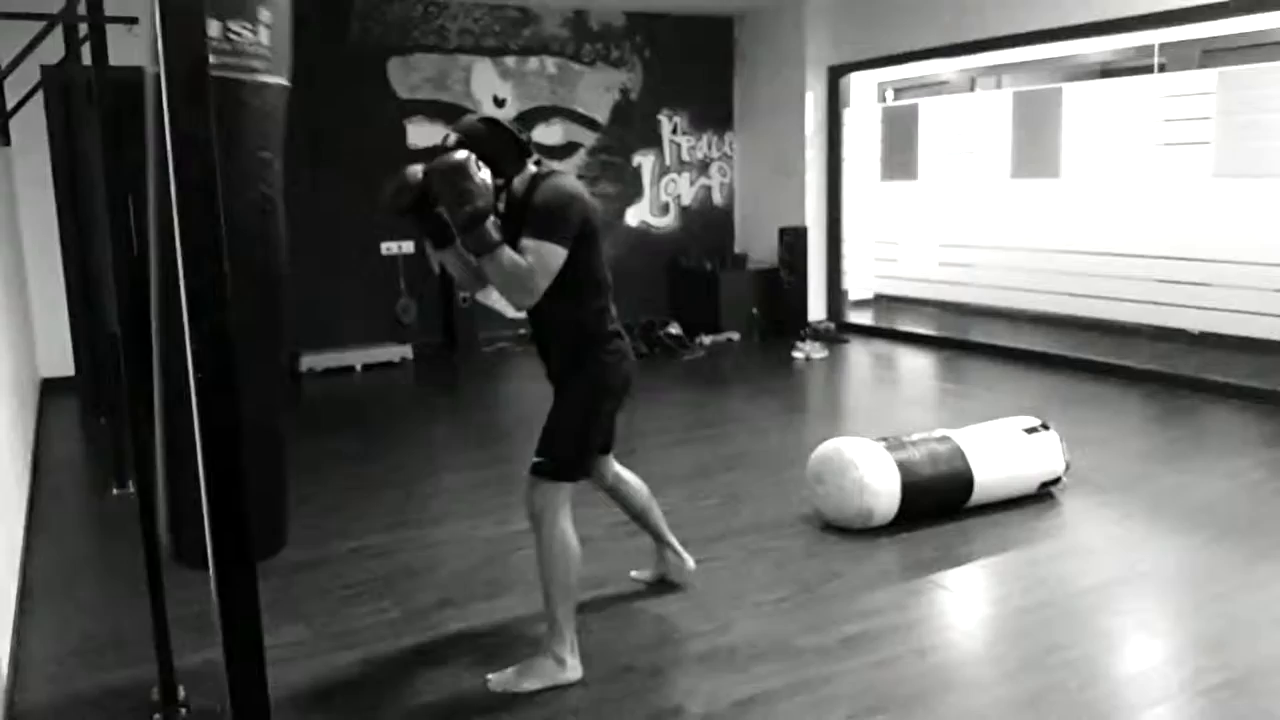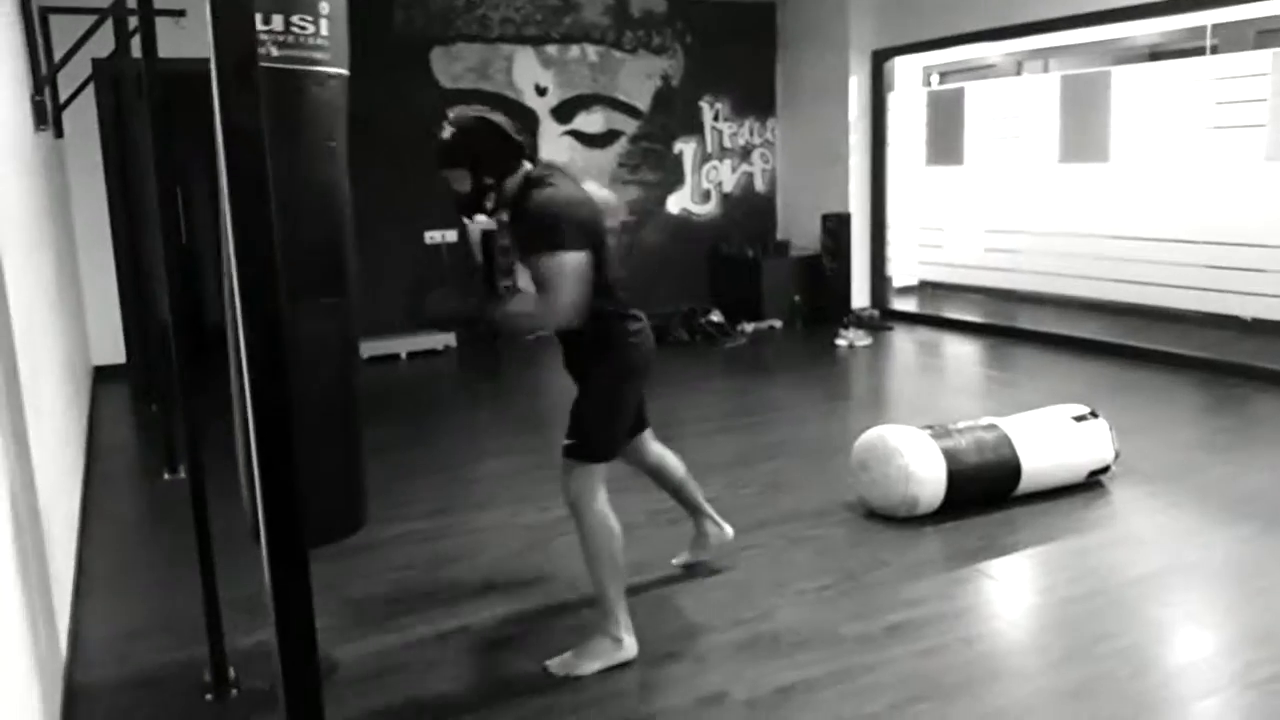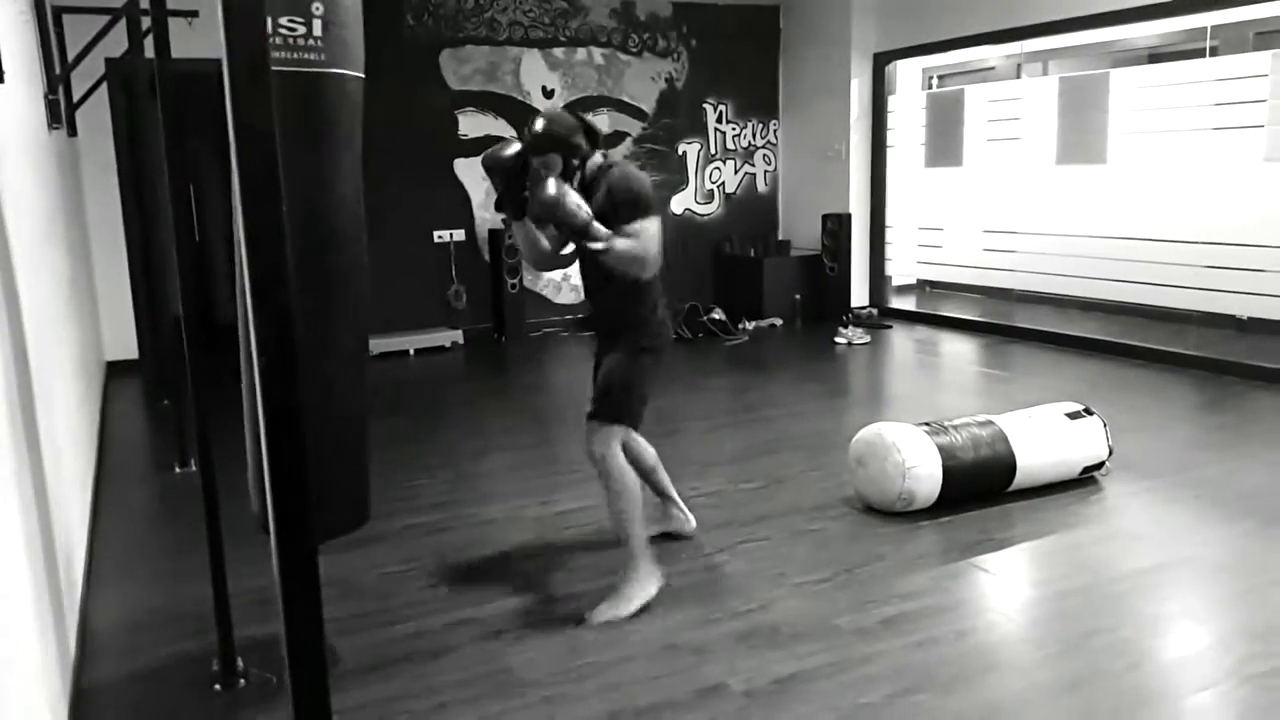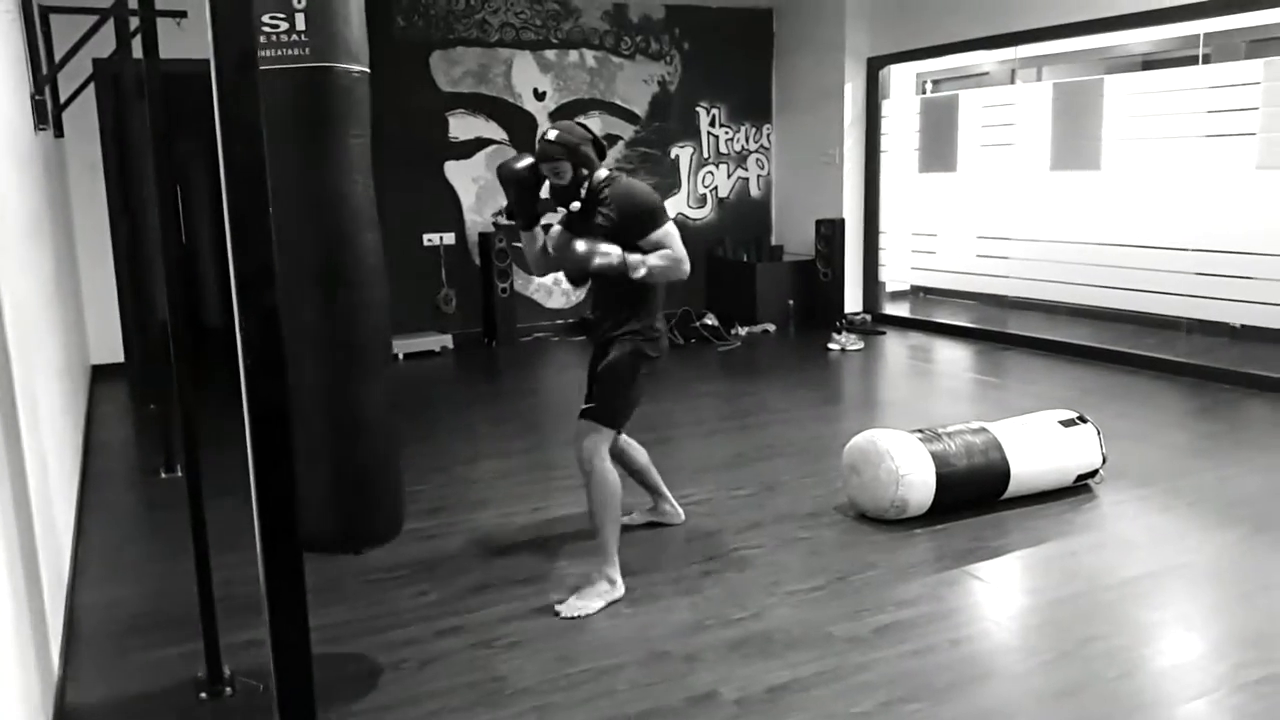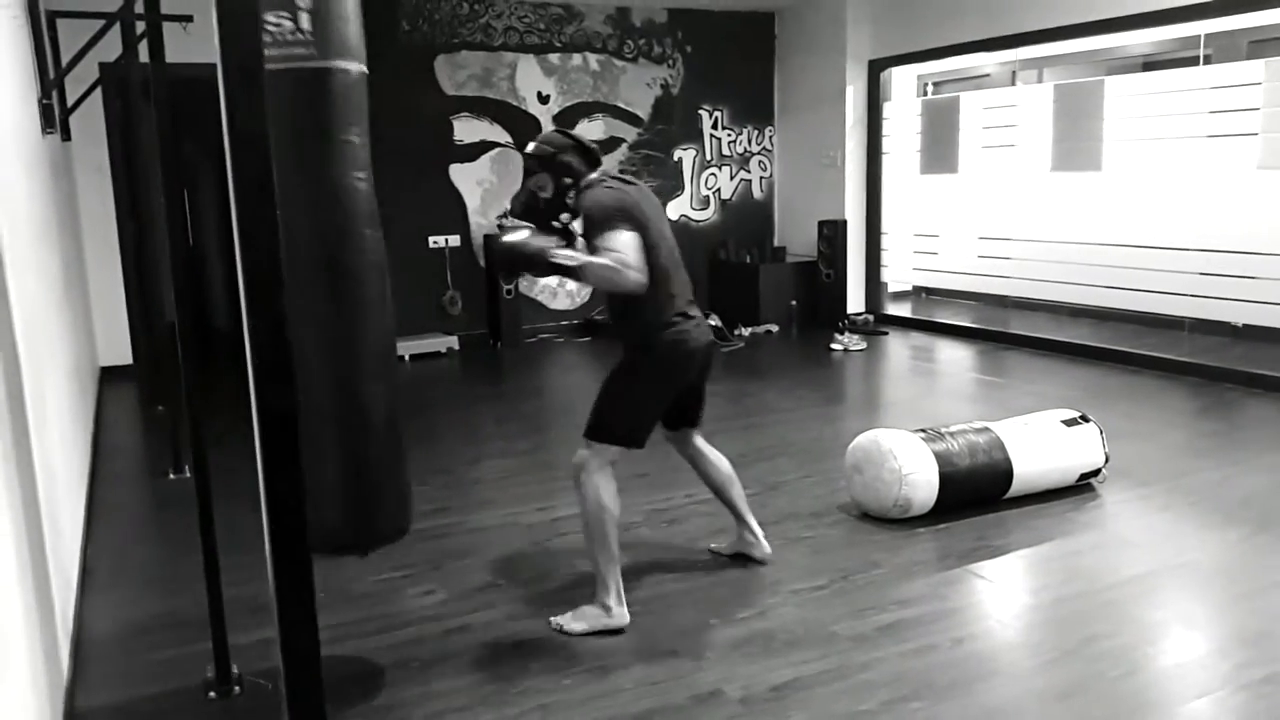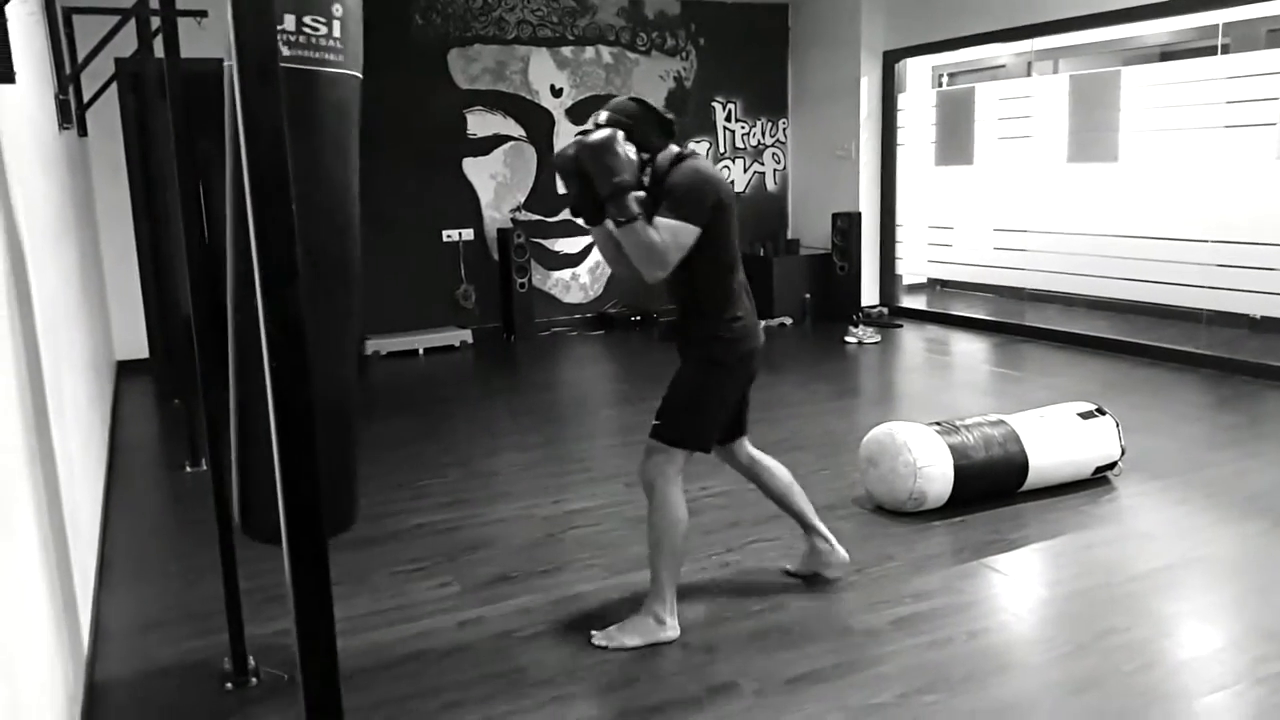
dt=0.5s
person 1, frame 1
left shoulder: (557, 199)
right shoulder: (518, 202)
left elbow: (521, 291)
right elbow: (475, 279)
left wrist: (476, 222)
right wrist: (439, 230)
left hip: (594, 365)
right hip: (587, 361)
left knee: (547, 501)
right knee: (601, 468)
left ankle: (559, 654)
right ankle: (672, 556)
person 1, frame 2
left shoulder: (551, 208)
right shoulder: (537, 184)
left elbow: (559, 311)
left wrist: (490, 313)
left hip: (609, 350)
right hip: (615, 341)
left knee: (581, 486)
right knee: (637, 446)
left ankle: (616, 635)
right ankle: (709, 527)
person 1, frame 3
left shoulder: (625, 185)
right shoulder: (575, 191)
left elbow: (647, 265)
right elbow: (542, 260)
left wrist: (586, 224)
right wrist: (517, 208)
left hip: (640, 332)
right hip: (614, 331)
left knee: (603, 446)
right knee: (617, 436)
left ankle: (640, 571)
right ankle: (675, 510)
person 1, frame 4
left shoulder: (631, 197)
right shoulder: (579, 207)
left elbow: (679, 264)
right elbow: (541, 265)
left wrist: (623, 260)
right wrist: (524, 215)
left hip: (635, 336)
right hip: (607, 335)
left knee: (590, 445)
right knee: (608, 437)
left ankle: (607, 577)
right ankle: (665, 504)
person 1, frame 5
left shoulder: (602, 200)
right shoulder: (627, 191)
left elbow: (628, 276)
left wrist: (562, 259)
right wrist: (555, 229)
left hip: (658, 347)
right hip: (691, 338)
left knee: (590, 464)
right knee: (686, 439)
left ankle: (608, 602)
right ankle: (750, 535)
person 1, frame 6
left shoulder: (692, 180)
right shoulder: (664, 183)
left elbow: (654, 266)
right elbow: (626, 265)
left wrist: (620, 196)
right wrist: (593, 208)
left hip: (718, 345)
right hip: (729, 339)
left knee: (660, 470)
right knee: (737, 451)
left ankle: (660, 614)
right ankle: (822, 546)
